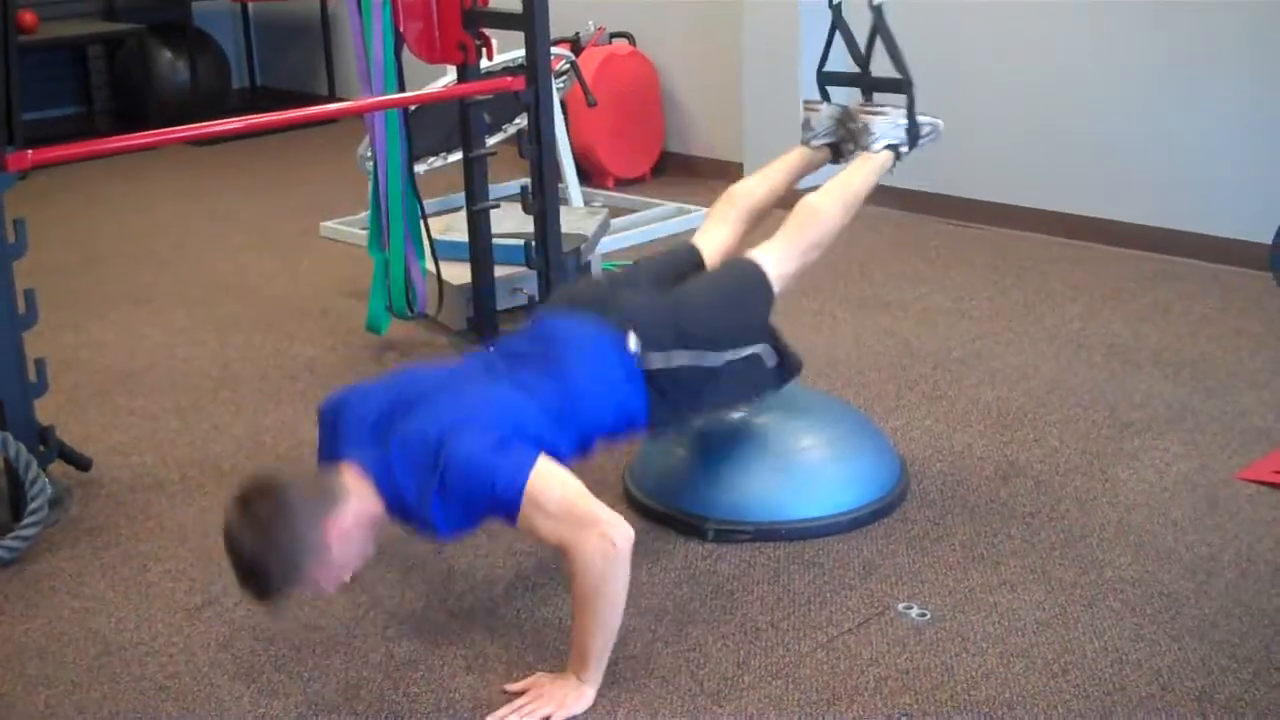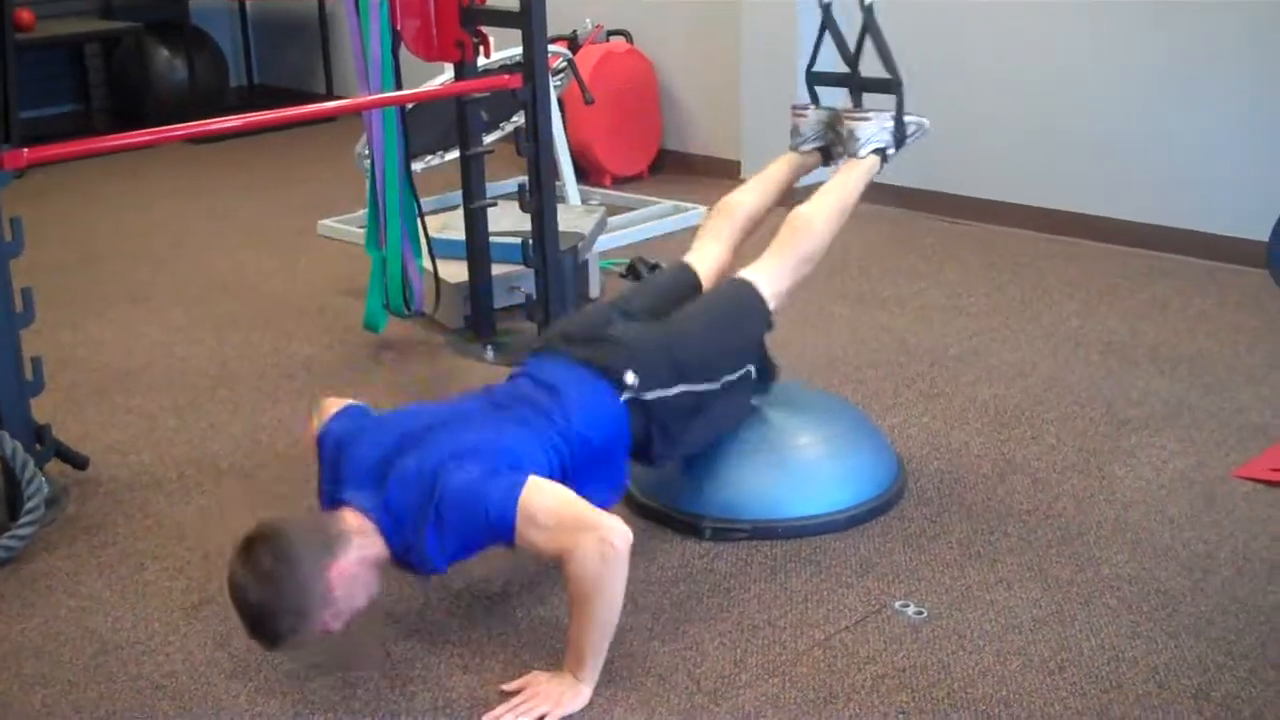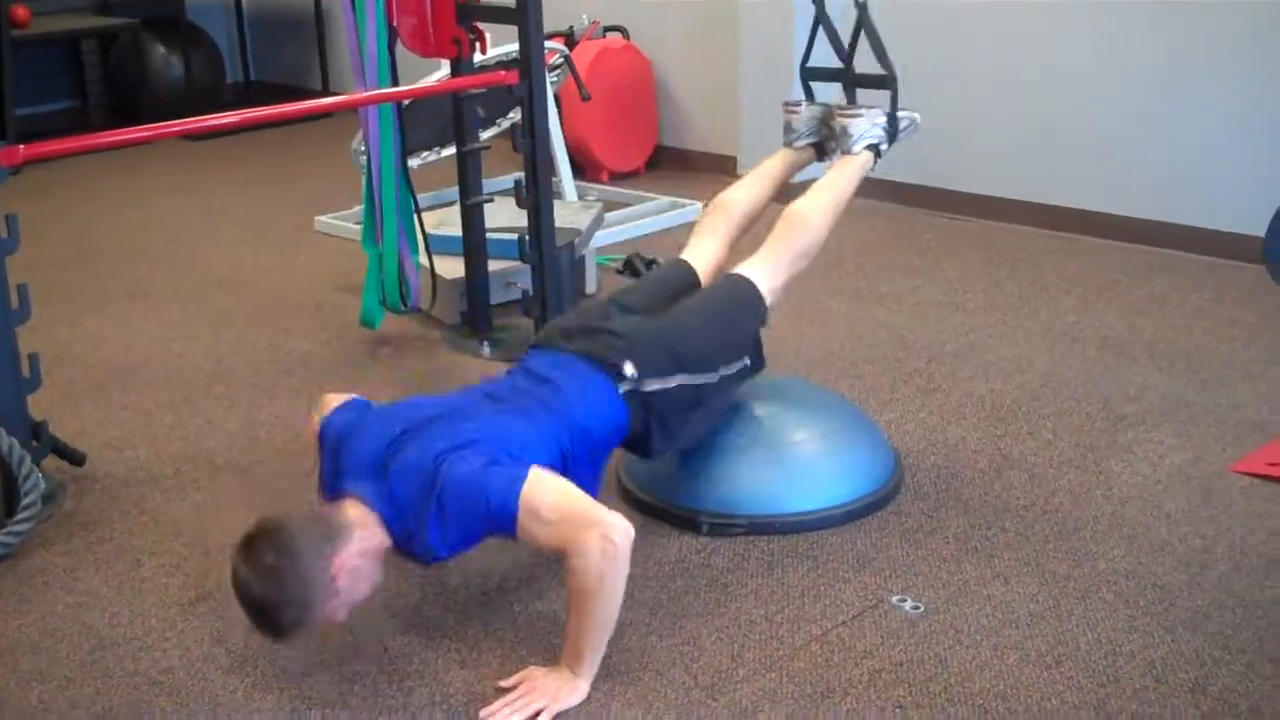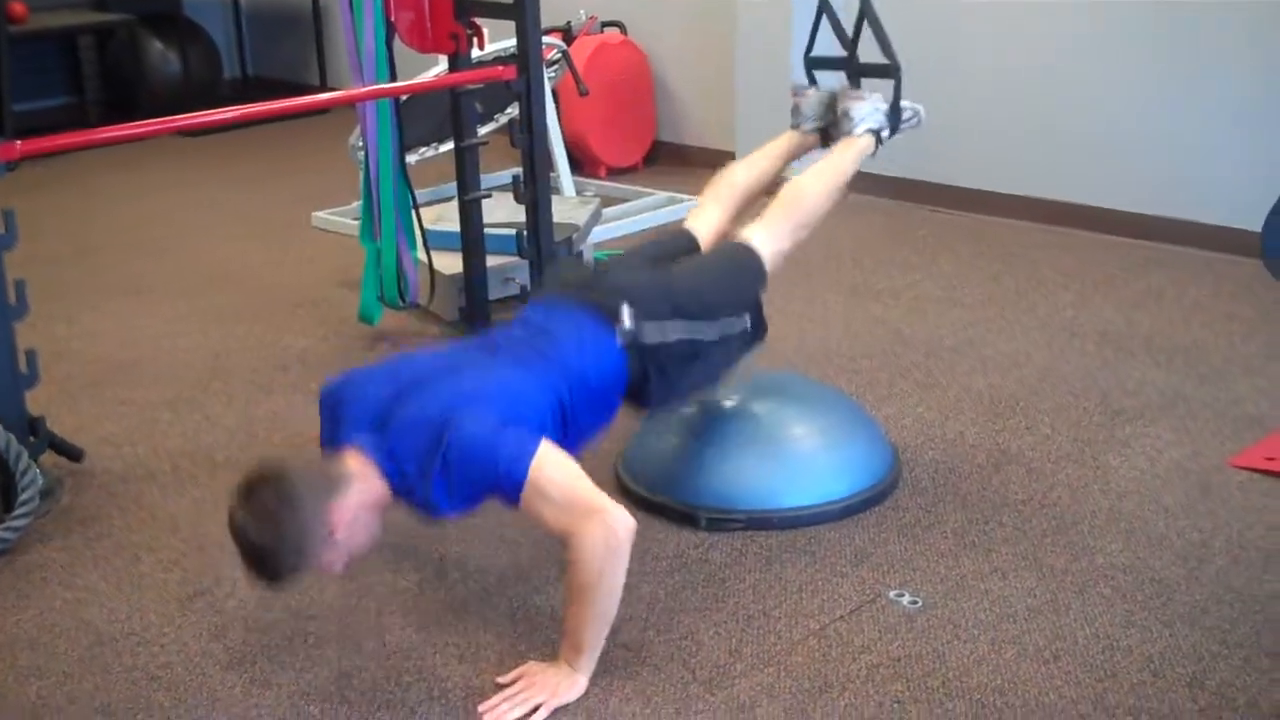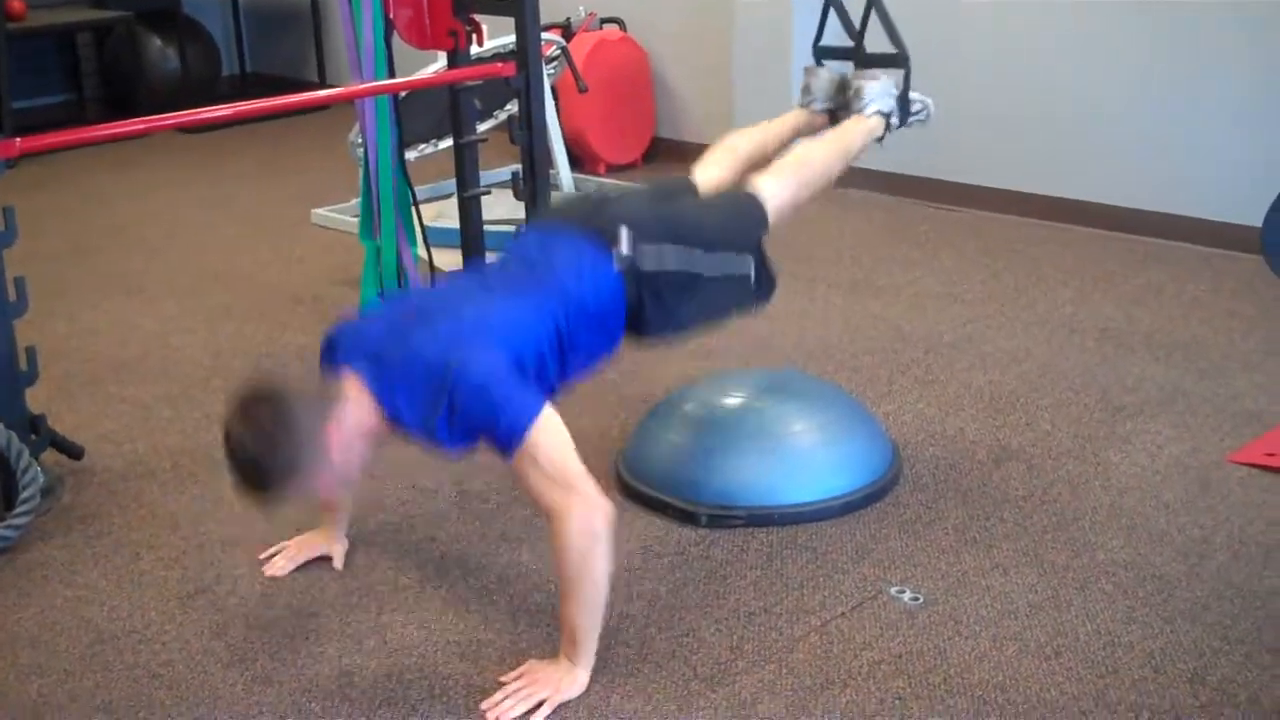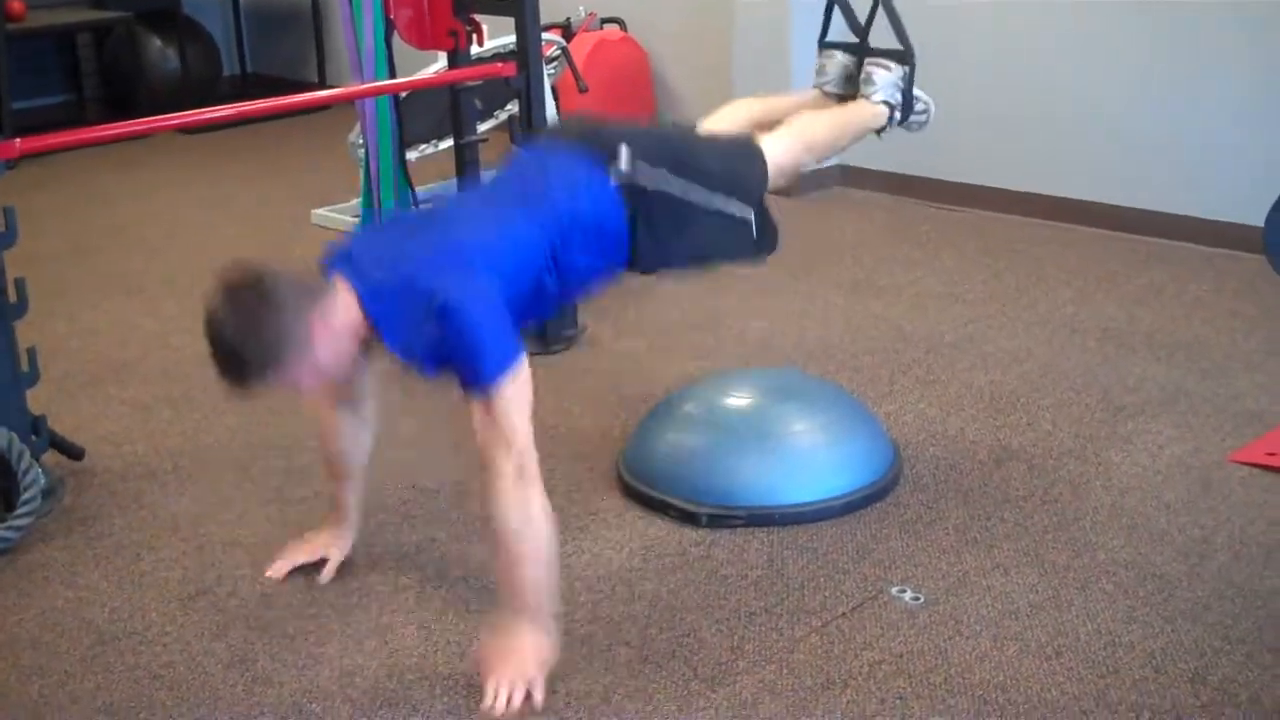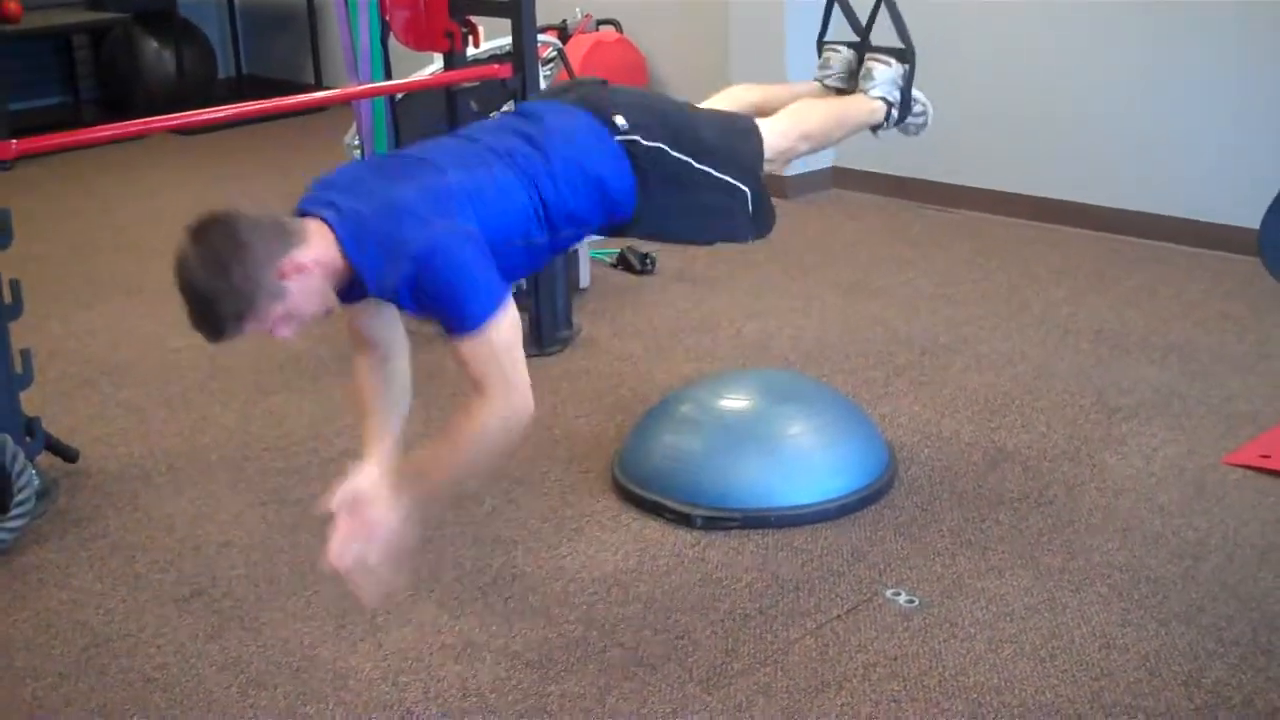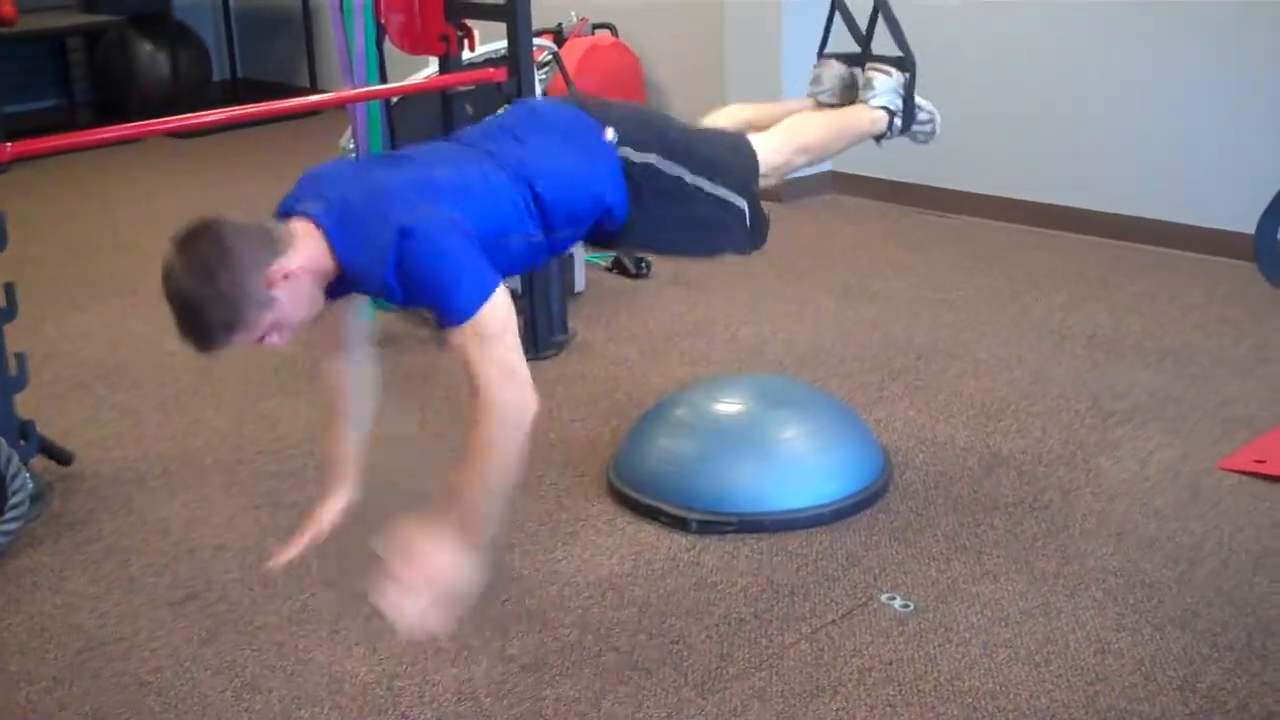
dt=0.1s
person 1, frame 1
left shoulder: (453, 469)
right shoulder: (346, 429)
left elbow: (606, 537)
right wrist: (329, 562)
left hip: (634, 367)
right hip: (568, 326)
left knee: (767, 268)
right knee: (708, 249)
left ankle: (881, 142)
right ankle: (821, 139)
person 1, frame 2
left shoulder: (448, 501)
right shoulder: (347, 457)
left elbow: (604, 542)
right elbow: (327, 404)
right wrist: (328, 545)
left hip: (629, 395)
right hip: (567, 359)
left knee: (765, 280)
right knee: (702, 263)
left ankle: (866, 145)
right ankle: (810, 144)
person 1, frame 3
left shoulder: (451, 489)
right shoulder: (348, 449)
left elbow: (608, 537)
right elbow: (329, 400)
right wrist: (328, 540)
left hip: (624, 387)
right hip: (564, 353)
left knee: (762, 276)
right knee: (699, 259)
left ankle: (860, 143)
right ankle: (803, 141)
person 1, frame 4
left shoulder: (463, 442)
right shoulder: (350, 412)
left elbow: (612, 528)
right wrist: (324, 545)
left hip: (629, 341)
right hip: (566, 317)
left knee: (760, 246)
right knee: (699, 235)
left ankle: (863, 125)
right ankle: (809, 122)
person 1, frame 5
left shoulder: (464, 383)
right shoulder: (346, 353)
left elbow: (586, 514)
right wrist: (333, 525)
left hip: (622, 272)
right hip: (563, 245)
left knee: (756, 208)
right knee: (703, 188)
left ankle: (871, 108)
right ankle: (817, 105)
person 1, frame 6
left shoulder: (449, 304)
right shoulder: (337, 288)
left elbow: (513, 474)
right elbow: (345, 401)
left wrist: (532, 629)
right wrist: (341, 523)
left hip: (622, 195)
right hip: (563, 162)
left knee: (760, 167)
right knee: (711, 142)
left ankle: (876, 99)
right ankle: (828, 87)
person 1, frame 7
left shoulder: (429, 248)
right shoulder: (312, 231)
left elbow: (508, 404)
right elbow: (376, 344)
left wrist: (404, 494)
right wrist: (374, 466)
left hip: (625, 158)
right hip: (555, 123)
left knee: (770, 141)
right knee: (718, 117)
left ankle: (877, 95)
right ankle: (833, 79)
person 1, frame 8
left shoulder: (413, 241)
right shoulder: (299, 225)
left elbow: (511, 402)
right elbow: (346, 350)
left wrist: (455, 538)
right wrist: (342, 487)
left hip: (609, 165)
right hip: (544, 138)
left knee: (757, 155)
right knee: (708, 134)
left ankle: (880, 106)
right ankle: (826, 84)
